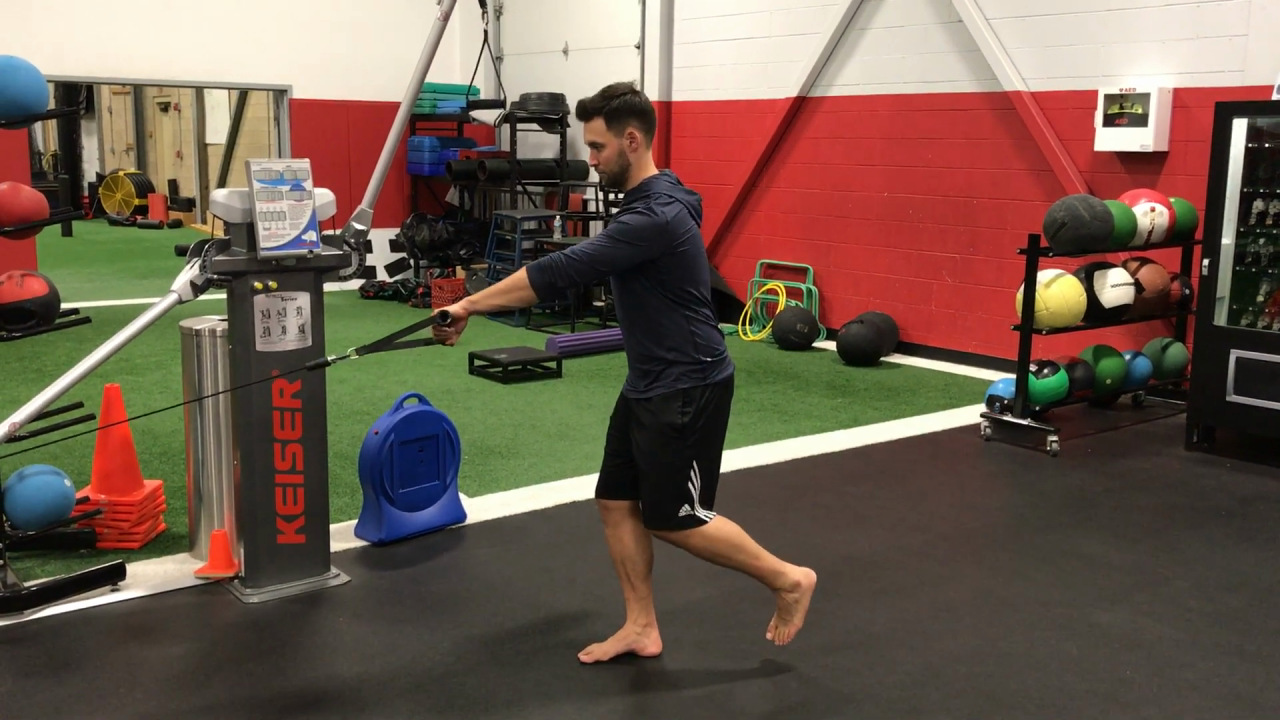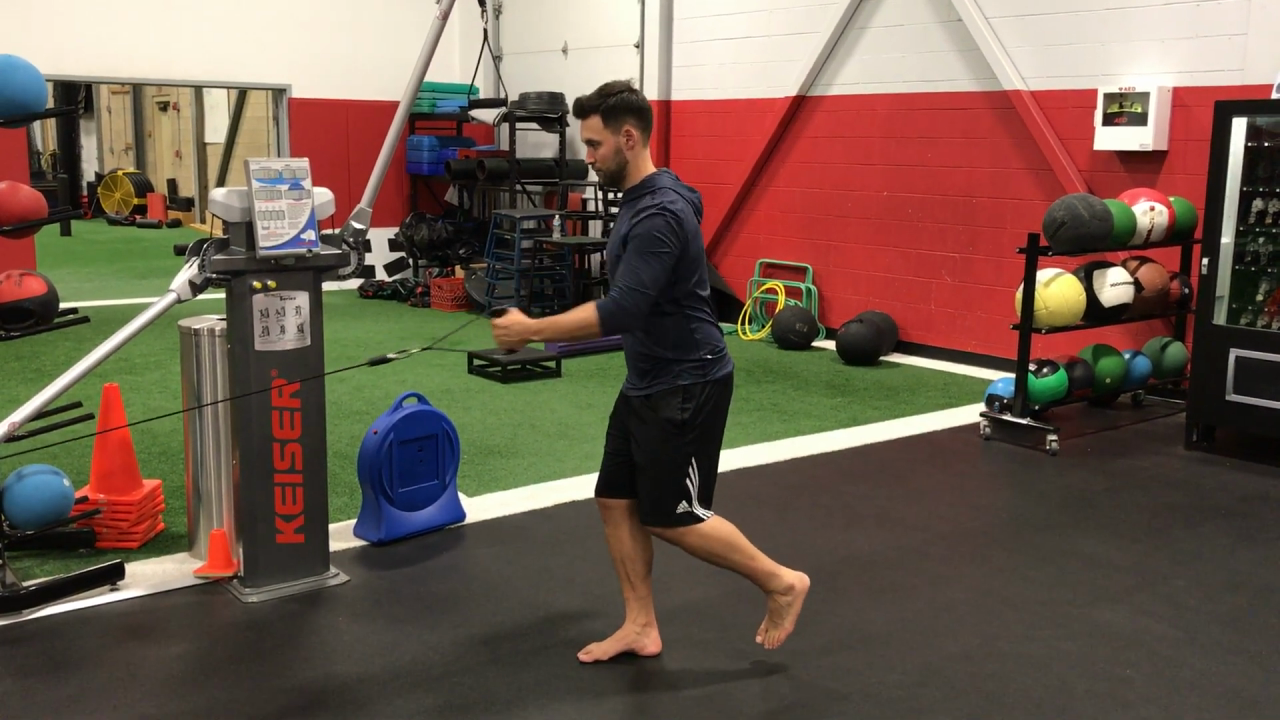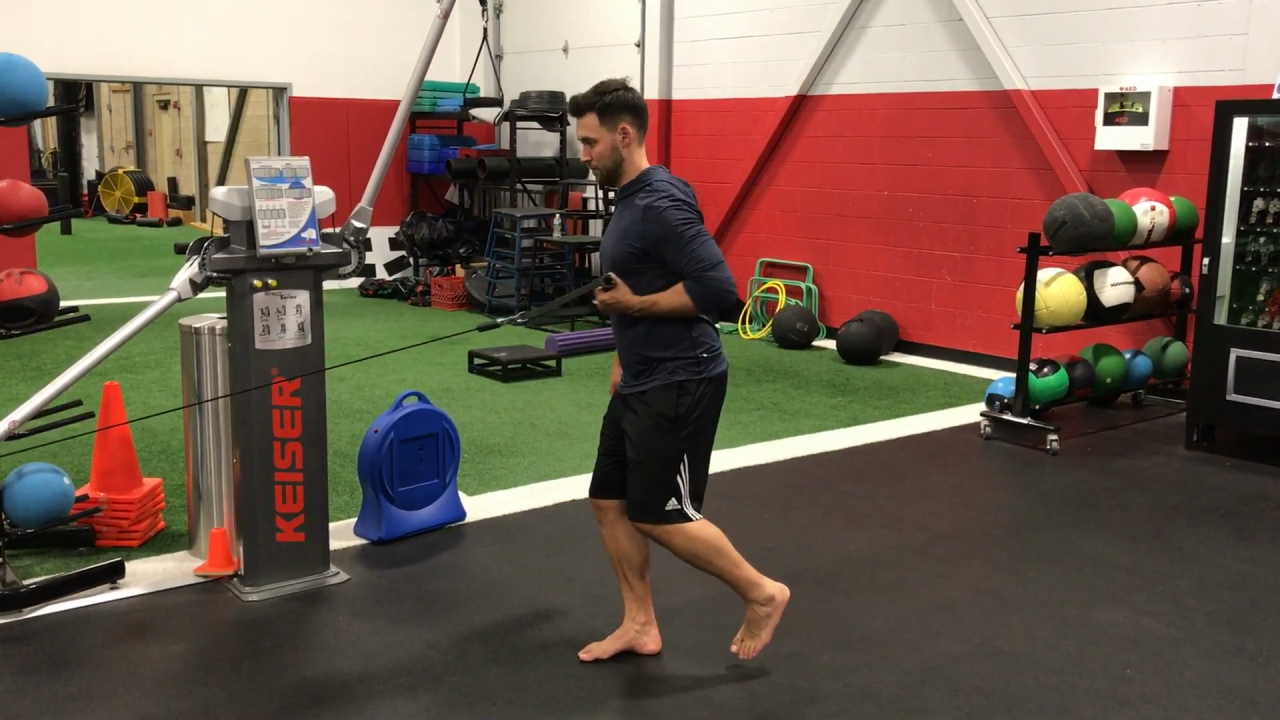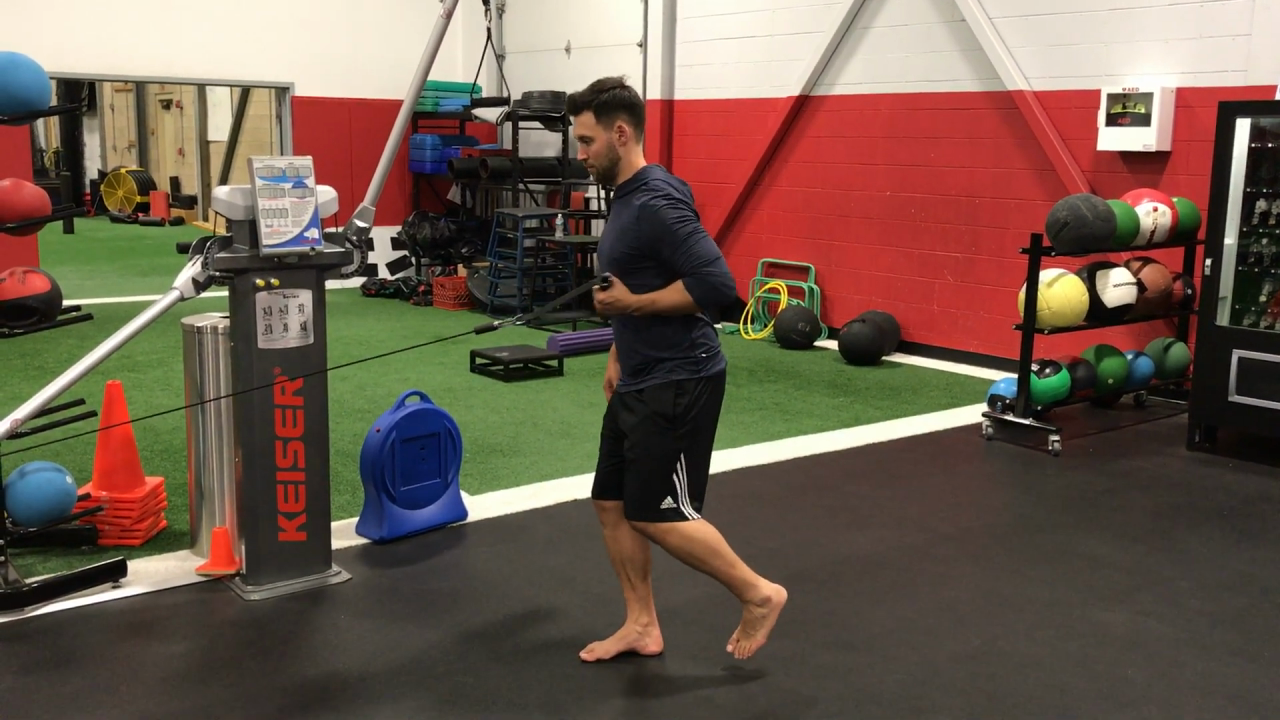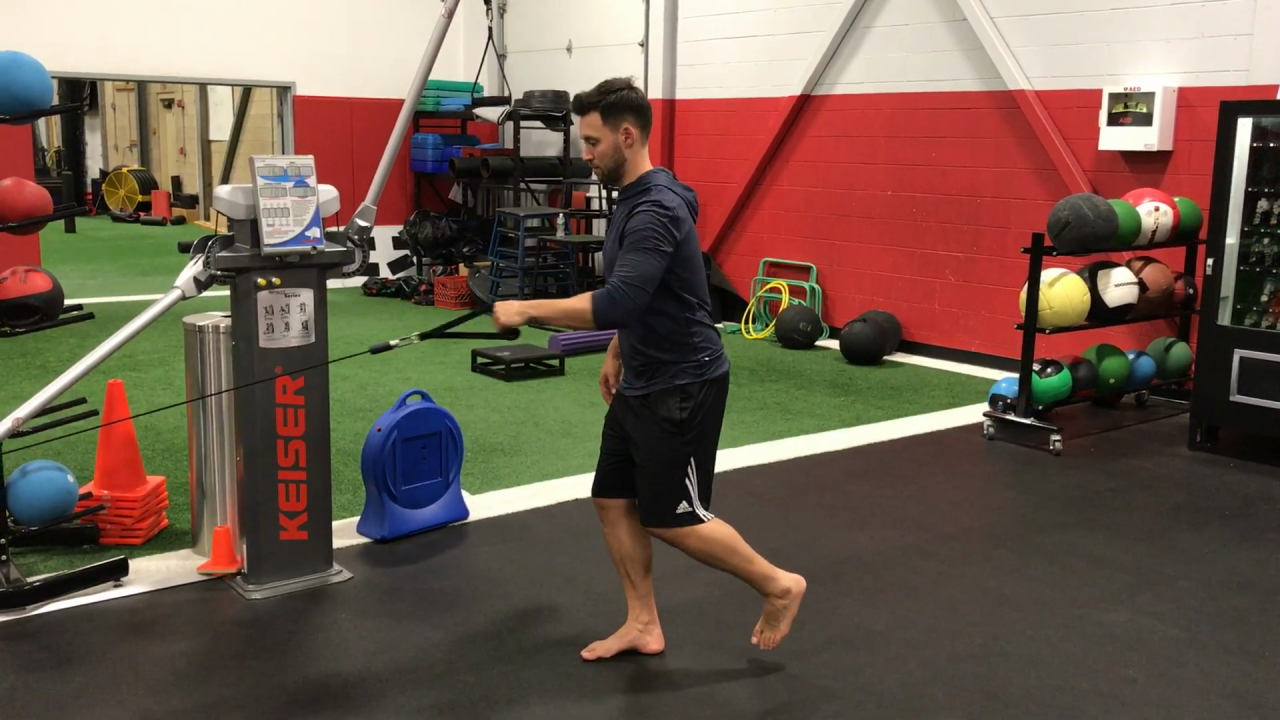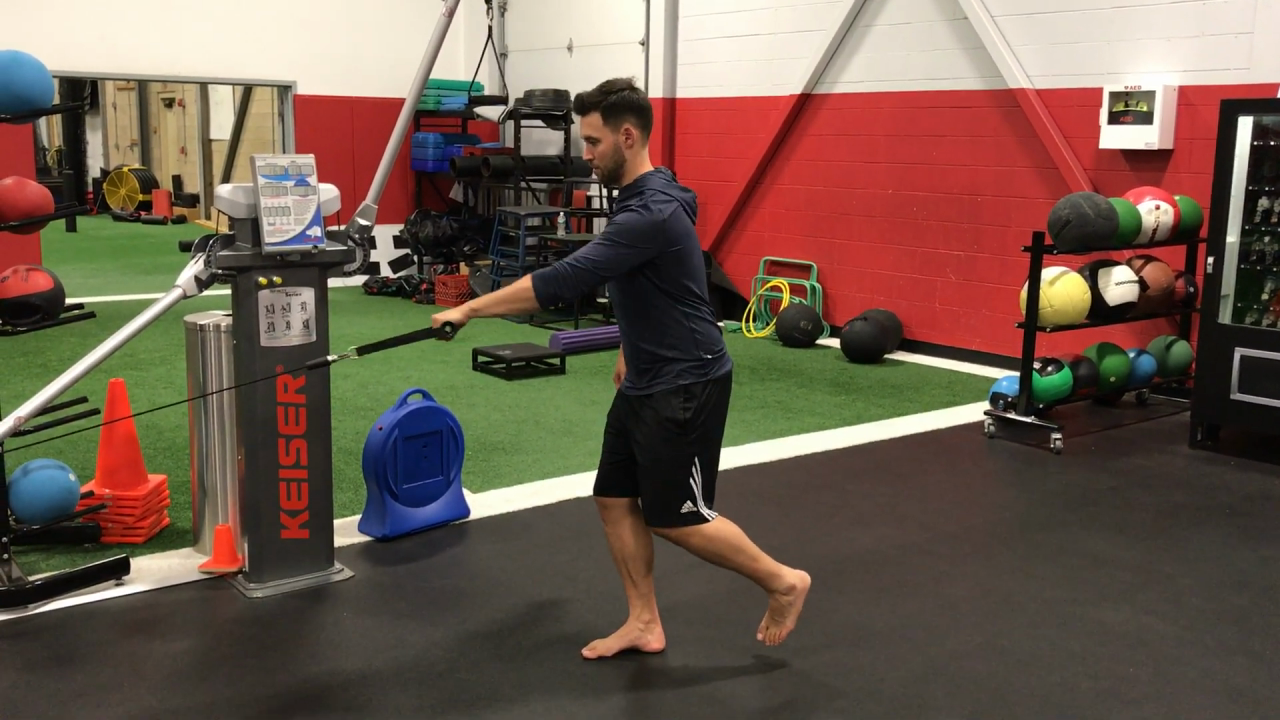
dt=0.4s
person 1, frame 1
left shoulder: (655, 216)
right shoulder: (648, 202)
left elbow: (562, 271)
left wrist: (468, 305)
left hip: (687, 388)
right hip: (651, 383)
left knee: (675, 520)
right knee: (617, 503)
left ankle: (788, 580)
right ankle: (642, 628)
person 1, frame 2
left shoulder: (659, 212)
right shoulder: (640, 200)
left elbow: (621, 311)
left wrist: (531, 329)
left hip: (686, 384)
right hip: (650, 380)
left knee: (673, 517)
right knee: (616, 502)
left ankle: (782, 583)
right ankle: (641, 627)
person 1, frame 3
left shoulder: (661, 206)
right shoulder: (631, 200)
left elbow: (716, 290)
left wrist: (633, 304)
right wrist: (622, 357)
left hip: (680, 382)
right hip: (643, 379)
left knee: (660, 515)
right knee: (609, 502)
left ankle: (761, 593)
right ankle: (640, 626)
person 1, frame 4
left shoulder: (657, 204)
right shoulder: (628, 198)
left elbow: (716, 286)
left wrist: (633, 303)
right wrist: (617, 355)
left hip: (678, 381)
right hip: (641, 379)
left knee: (657, 514)
right knee: (612, 504)
left ankle: (758, 594)
right ankle: (642, 626)
person 1, frame 5
left shoulder: (655, 209)
right shoulder: (632, 199)
left elbow: (619, 302)
left wrist: (529, 309)
right wrist: (616, 353)
left hip: (682, 385)
right hip: (643, 382)
left knee: (673, 518)
right knee: (613, 502)
left ankle: (777, 586)
right ankle: (643, 625)
person 1, frame 6
left shoulder: (649, 212)
right shoulder: (640, 199)
left elbow: (565, 282)
left wrist: (471, 309)
right wrist: (629, 352)
left hip: (685, 384)
right hip: (647, 380)
left knee: (676, 518)
right knee: (614, 500)
left ankle: (783, 582)
right ankle: (644, 624)
